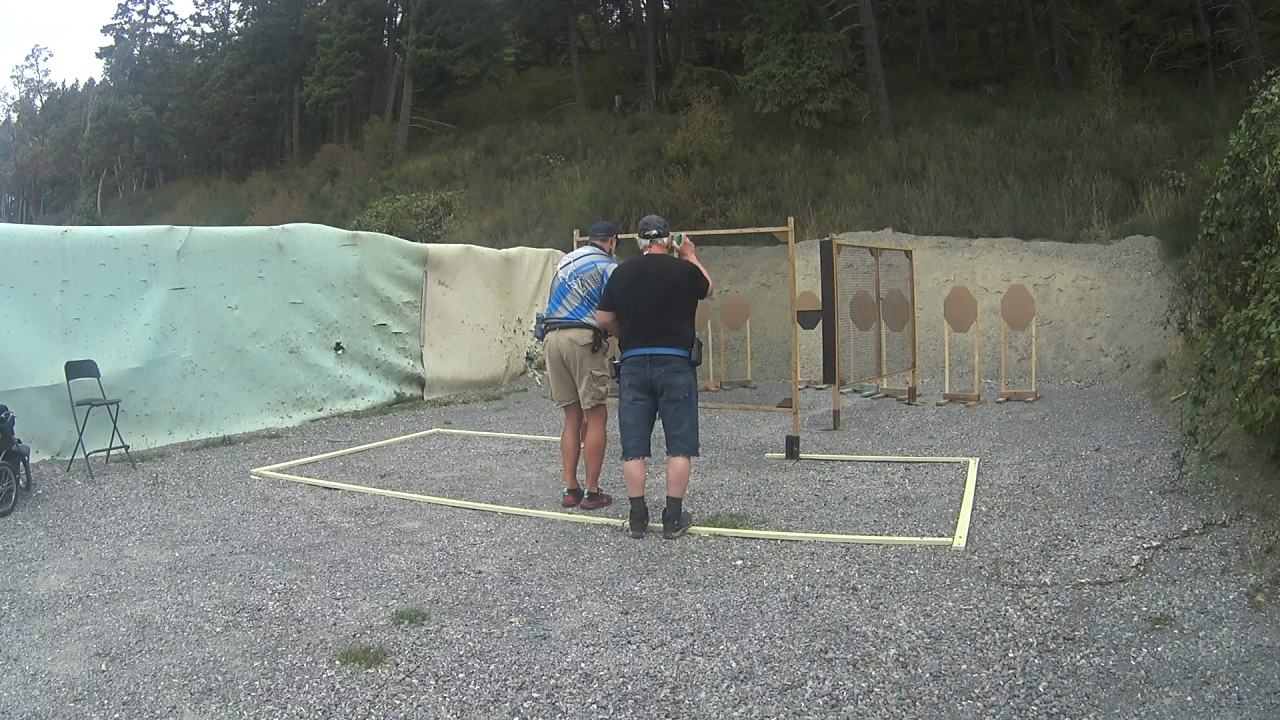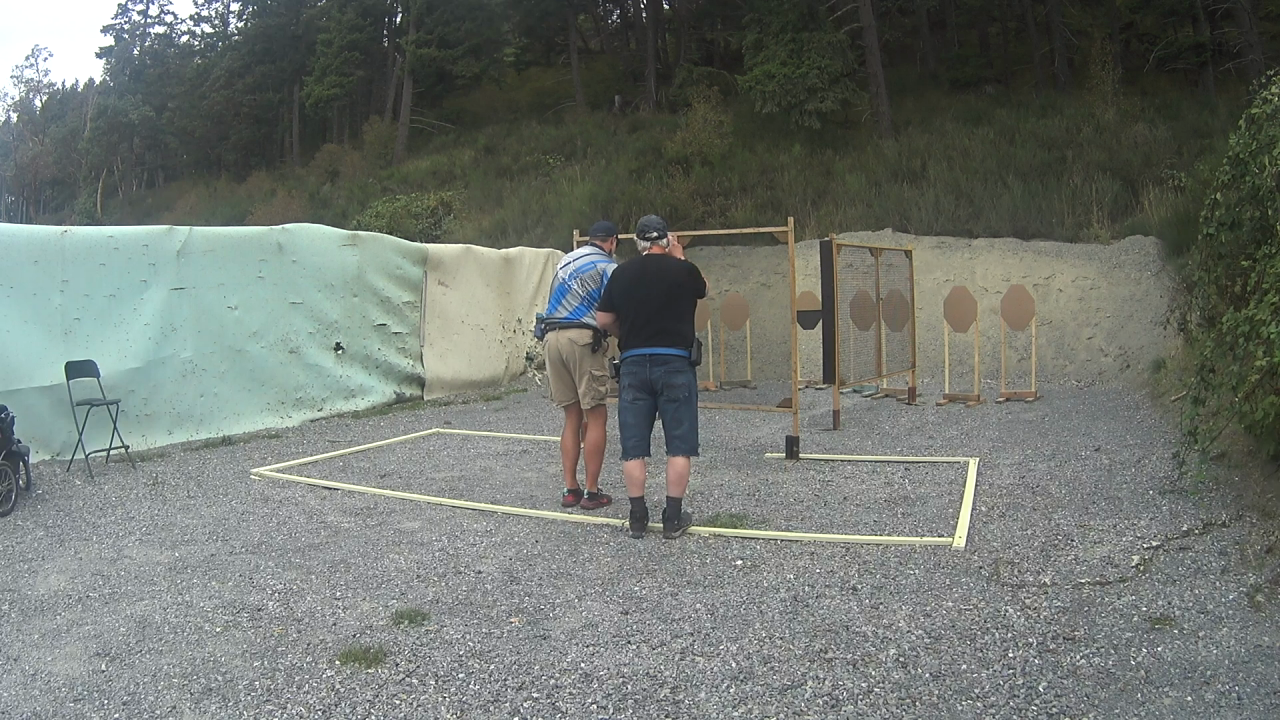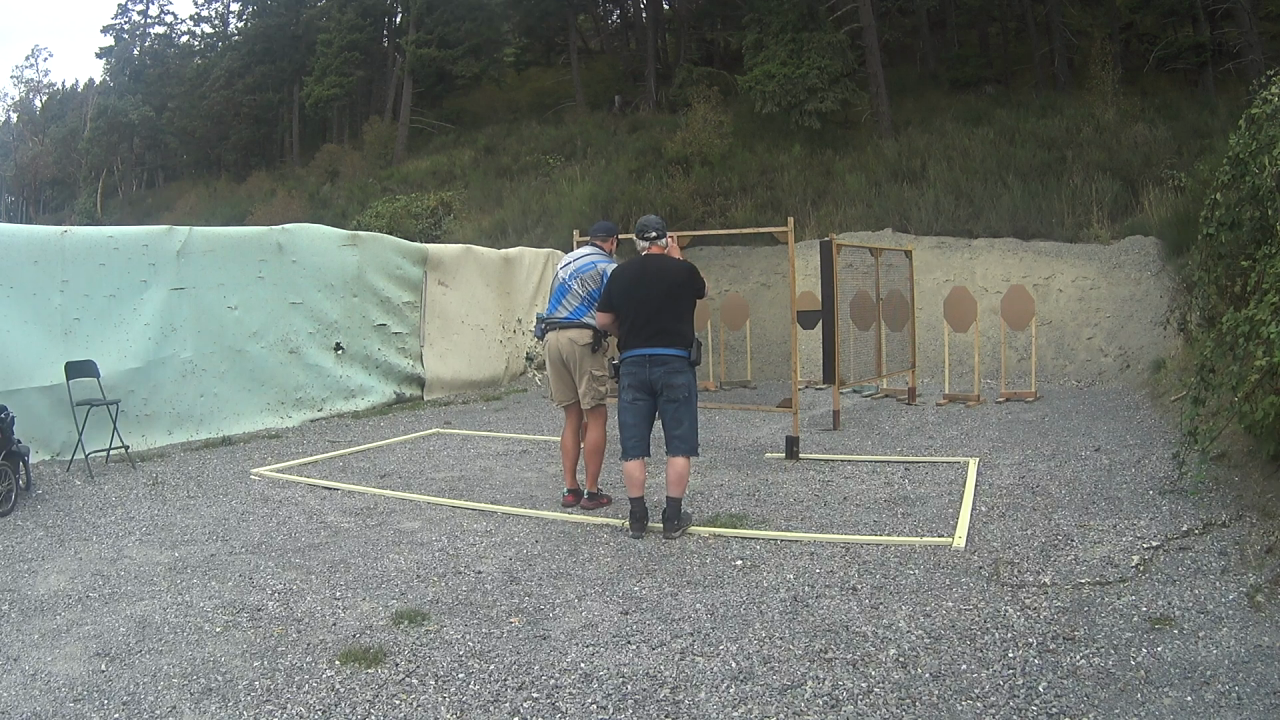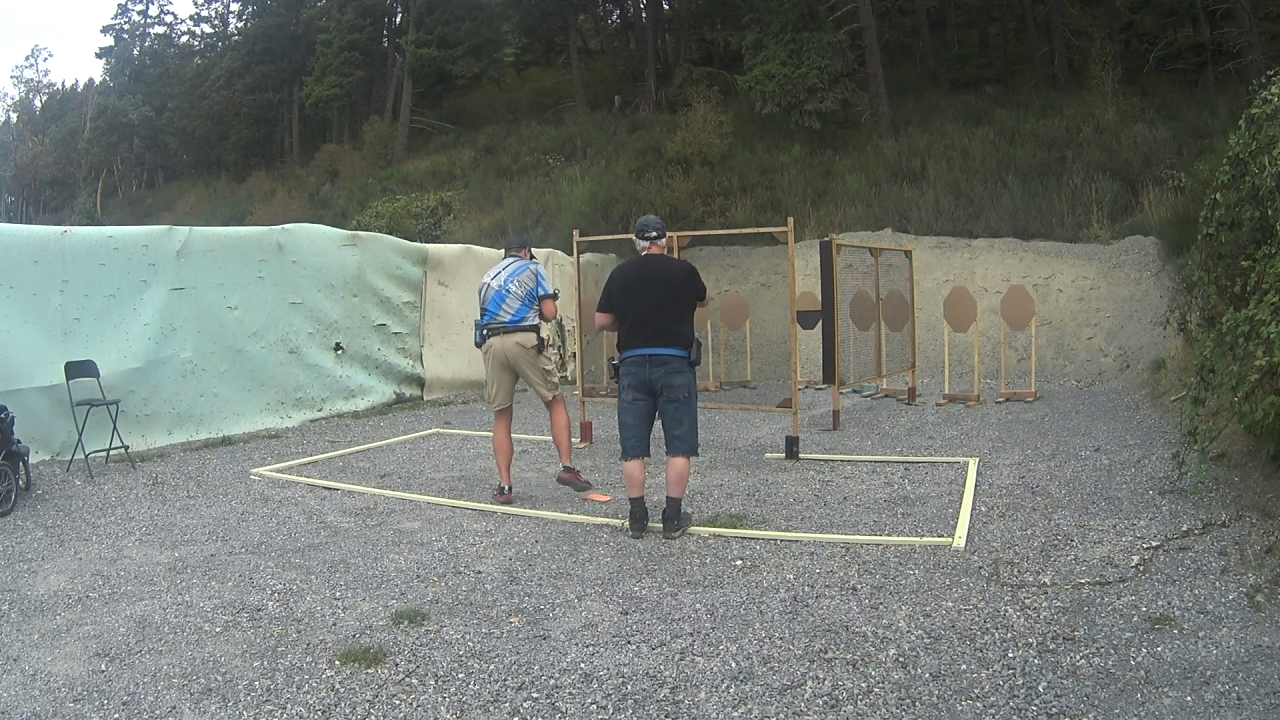
dt=1s
person 1, frame 1
left shoulder: (622, 273)
right shoulder: (684, 270)
left elbow: (603, 319)
right elbow: (708, 289)
right wrist: (691, 257)
left hip: (634, 365)
right hip: (675, 364)
left knee: (634, 447)
right knee: (679, 445)
left ankle: (637, 517)
right ankle: (673, 518)
person 1, frame 2
left shoulder: (621, 273)
right shoulder: (684, 270)
left elbow: (604, 320)
right elbow: (703, 289)
left hip: (633, 364)
right hip: (675, 364)
left knee: (633, 447)
right knee: (679, 445)
left ankle: (637, 518)
right ankle: (673, 518)
person 1, frame 3
left shoulder: (620, 273)
right shoulder: (683, 270)
left elbow: (603, 320)
right elbow: (702, 290)
left hip: (633, 365)
right hip: (674, 364)
left knee: (633, 448)
right knee: (678, 445)
left ankle: (637, 518)
right ankle: (673, 518)
person 1, frame 4
left shoulder: (620, 273)
right shoulder: (684, 270)
left elbow: (601, 321)
right elbow: (702, 301)
left hip: (633, 366)
right hip: (674, 364)
left knee: (633, 447)
right knee: (678, 446)
left ankle: (637, 518)
right ankle: (673, 518)
person 2, frame 1
left shoulder: (566, 260)
right shoulder: (607, 265)
left elbow: (562, 301)
left hip: (553, 337)
right hip: (582, 338)
left knee: (572, 417)
right knee: (596, 417)
left ankle: (570, 489)
right ankle: (592, 492)
person 2, frame 2
left shoulder: (567, 260)
right shoulder: (606, 266)
left elbow: (564, 301)
left hip: (552, 337)
right hip: (582, 338)
left knee: (572, 417)
right knee: (595, 417)
left ankle: (570, 489)
right ankle: (591, 492)
person 2, frame 3
left shoulder: (567, 259)
right shoulder: (607, 265)
left hip: (552, 338)
right hip: (583, 339)
left knee: (572, 417)
right knee: (596, 417)
left ankle: (569, 489)
right ankle: (591, 492)
person 2, frame 4
left shoulder: (488, 278)
right shoulder: (534, 268)
right elbow: (549, 313)
left hip: (493, 344)
right hip: (525, 342)
left knee: (501, 418)
right knee: (555, 403)
left ankle: (504, 486)
right ankle: (566, 467)
